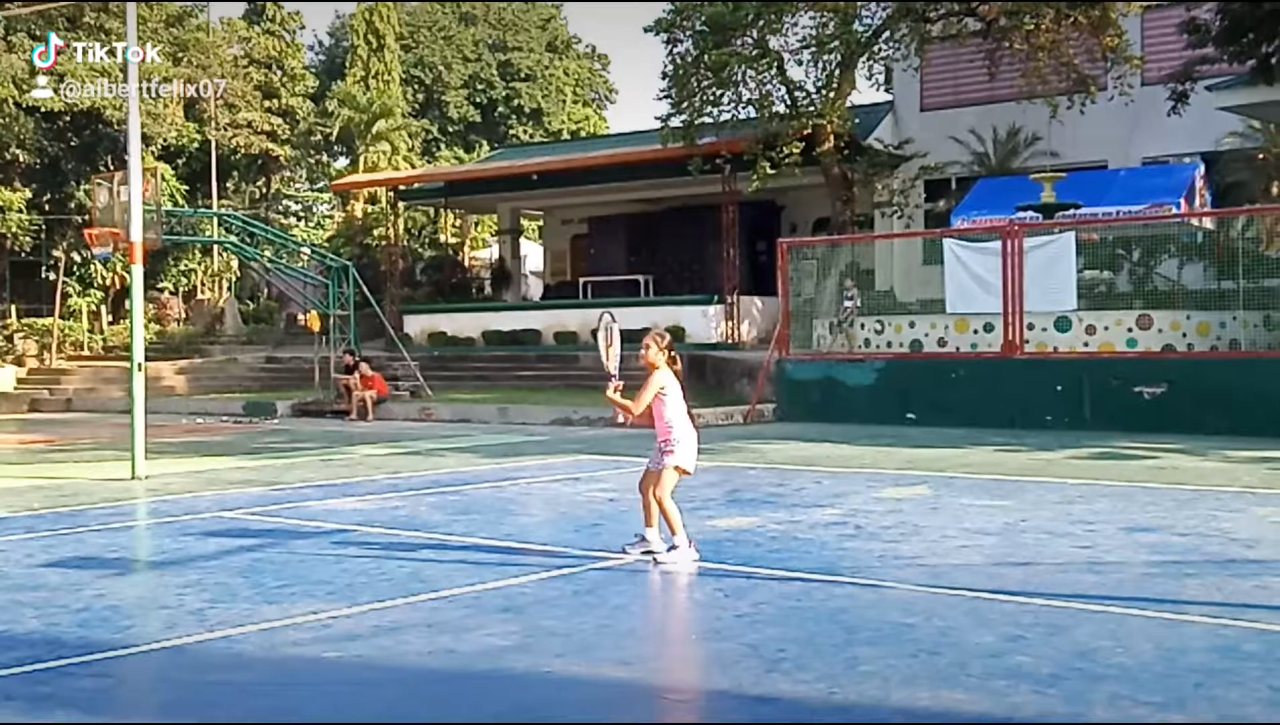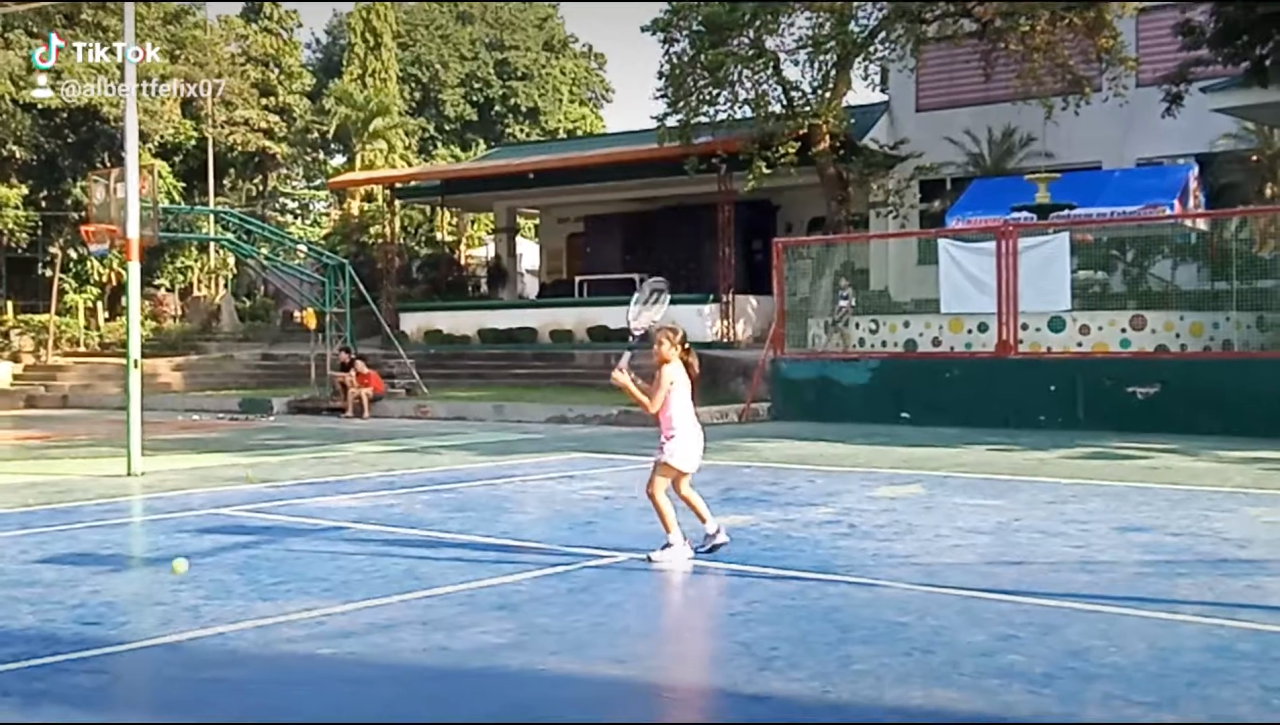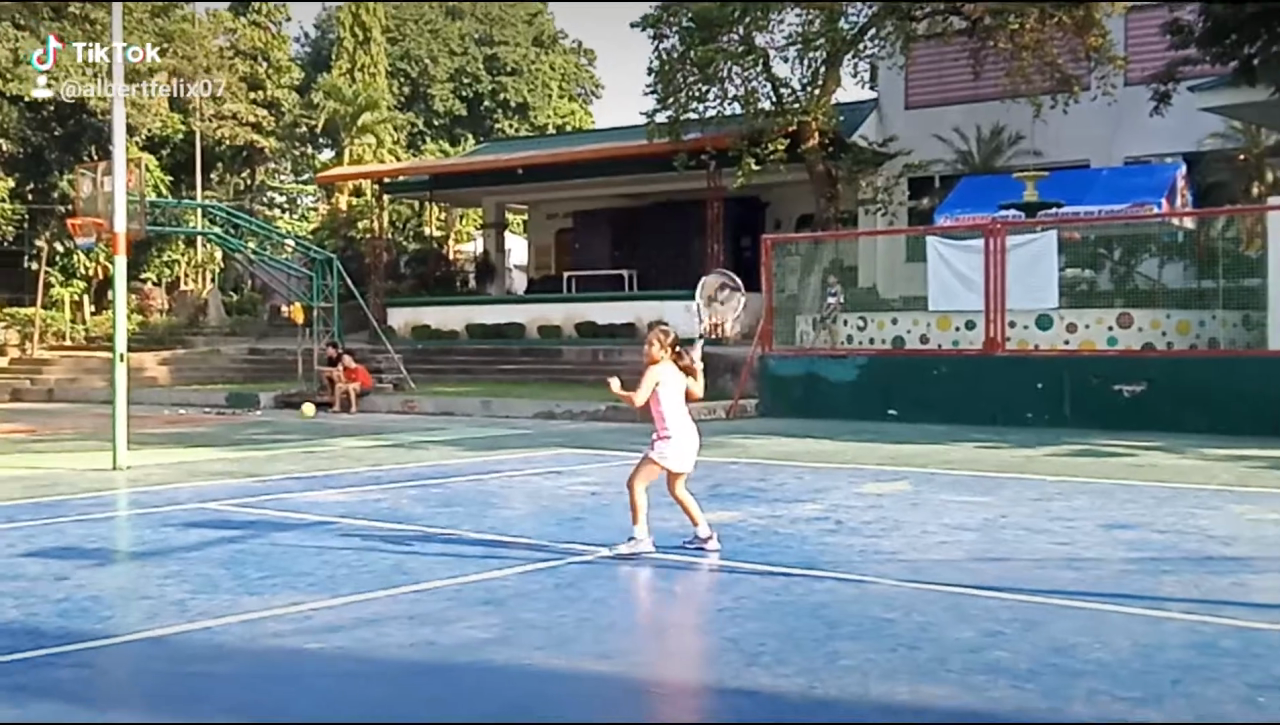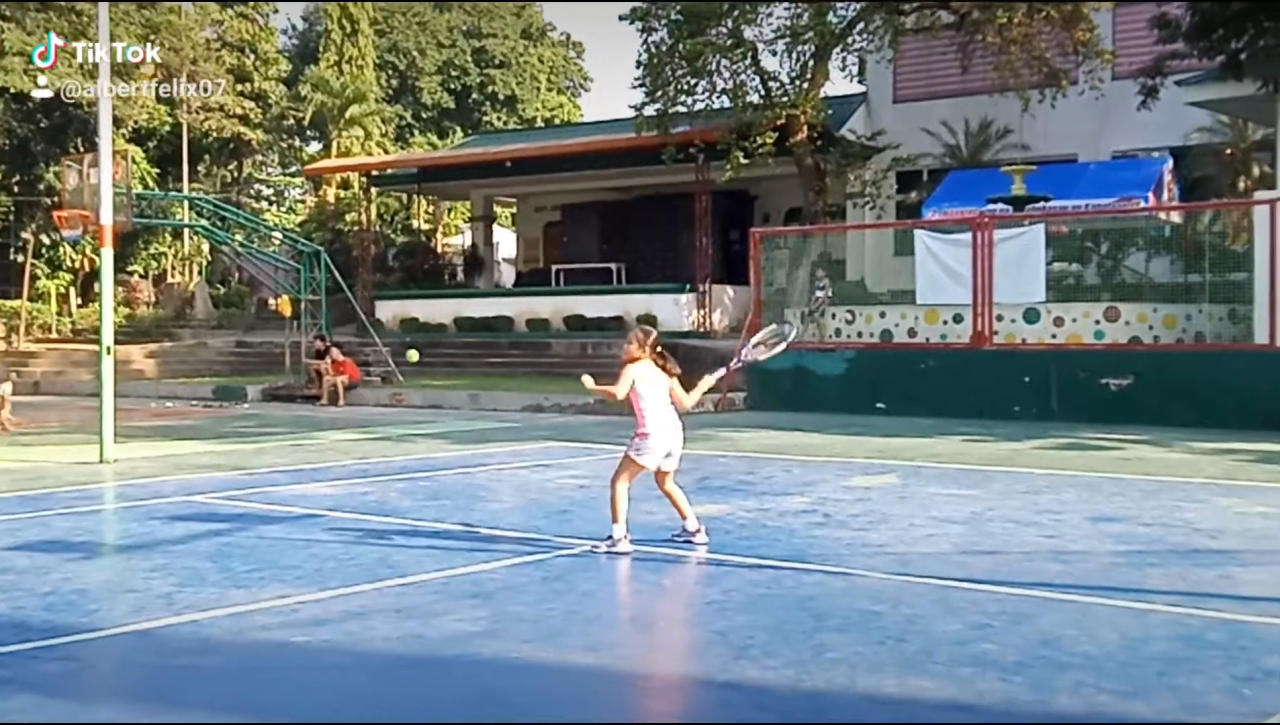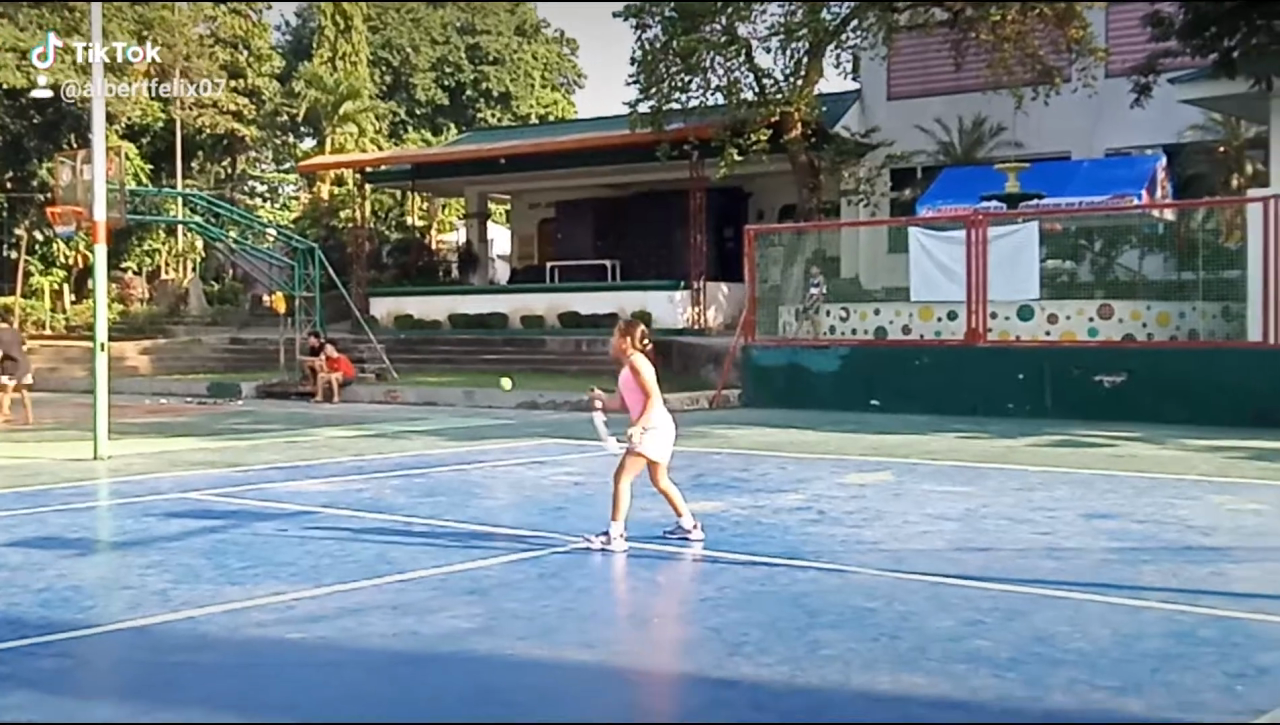
dt=0.2s
person 1, frame 1
left shoulder: (659, 376)
right shoulder: (659, 377)
left elbow: (636, 408)
right elbow: (651, 417)
left wrist: (612, 397)
right wrist: (628, 416)
left hip: (679, 441)
right hip: (668, 442)
left knee: (661, 493)
right knee: (646, 487)
left ankle: (683, 547)
right ankle: (651, 538)
person 1, frame 2
left shoulder: (667, 370)
right shoulder: (676, 369)
left elbow: (652, 407)
right elbow: (658, 399)
left wrist: (626, 385)
right wrist: (633, 382)
left hip: (680, 437)
right hip: (682, 437)
left knee: (655, 489)
right knee: (681, 488)
left ankle: (678, 544)
right ankle: (714, 531)
person 1, frame 3
left shoulder: (654, 371)
right shoulder: (678, 371)
left elbow: (637, 400)
right elbow: (697, 393)
left wrist: (617, 390)
right wrist: (697, 366)
left hip: (671, 437)
right hip: (687, 435)
left knee: (636, 484)
right knee: (677, 489)
left ankle: (640, 538)
right ankle: (706, 535)
person 1, frame 4
left shoulder: (632, 369)
right shoulder: (664, 373)
left elbow: (617, 393)
right elbow: (685, 403)
left wrist: (592, 387)
right wrist: (704, 385)
left hip: (651, 434)
right hip: (672, 431)
left knee: (619, 482)
right knee: (666, 483)
left ankle: (619, 537)
right ankle: (694, 528)
person 1, frame 5
left shoulder: (635, 362)
right shoulder: (631, 365)
left elbow: (653, 397)
right elbow: (621, 403)
left wrist: (638, 426)
right wrist: (603, 400)
left hip: (653, 427)
right hip: (658, 428)
left knee: (622, 478)
right knee: (660, 479)
left ankle: (615, 535)
right ankle: (689, 525)
